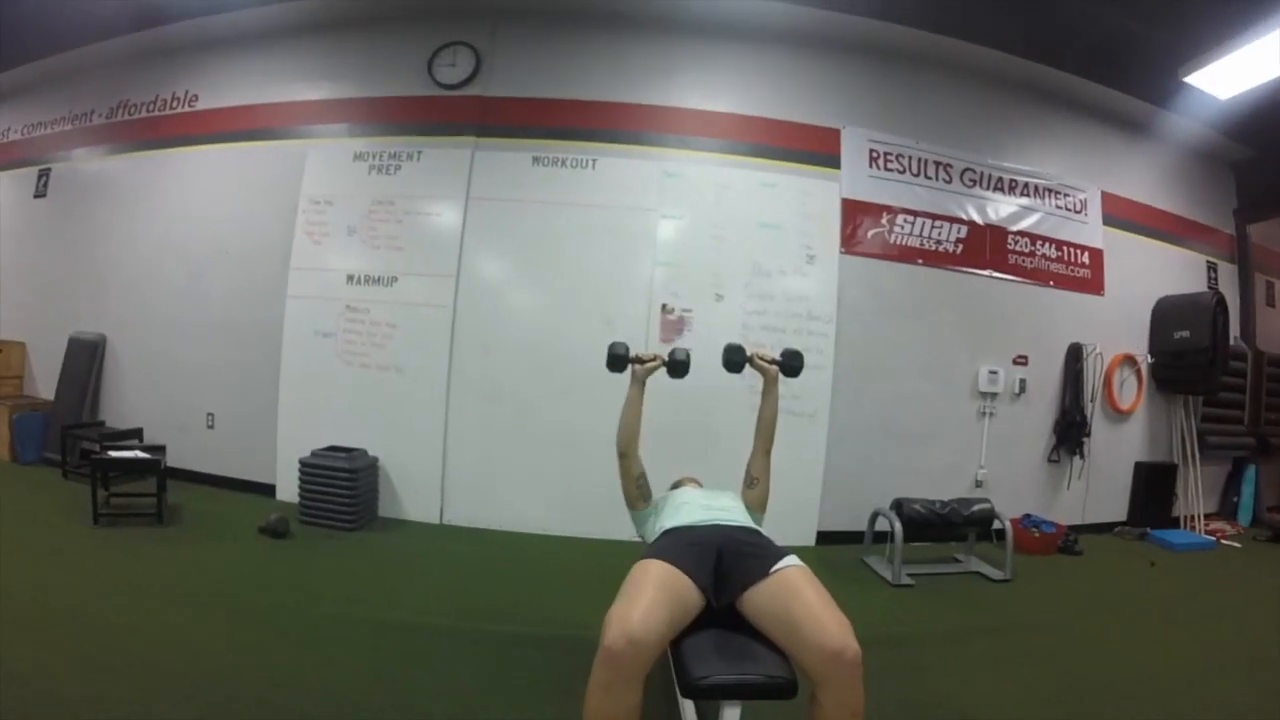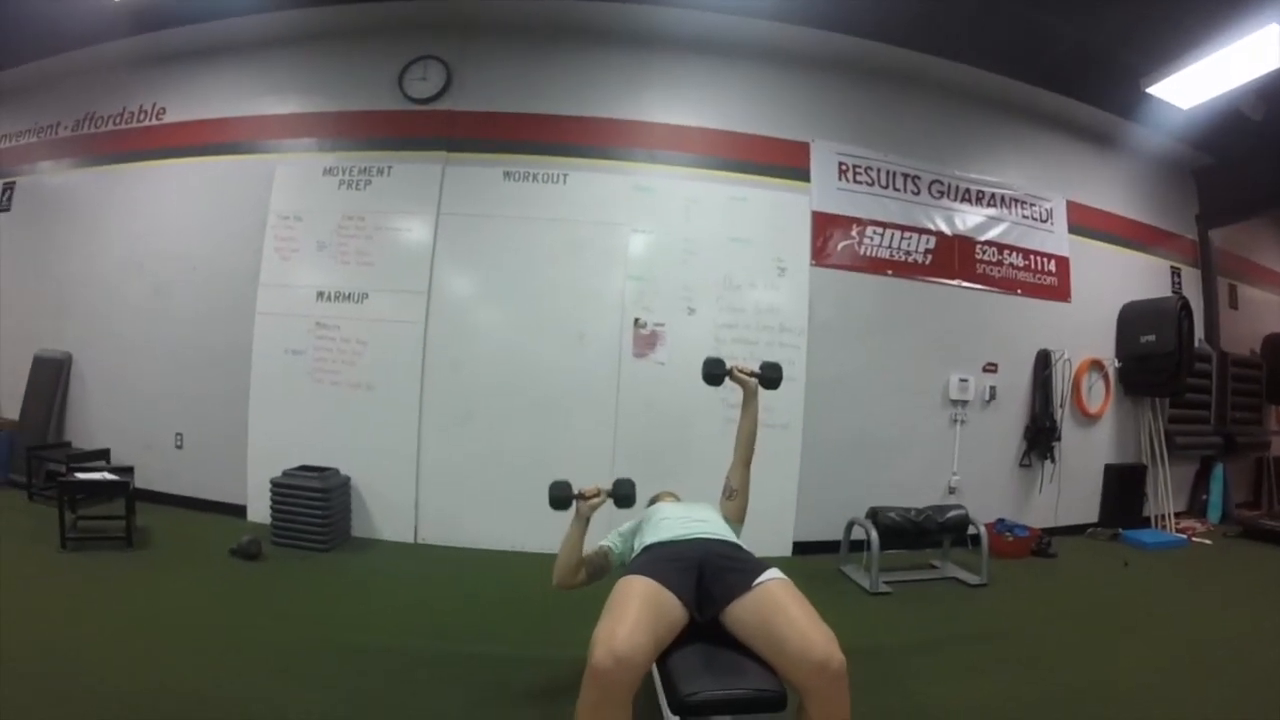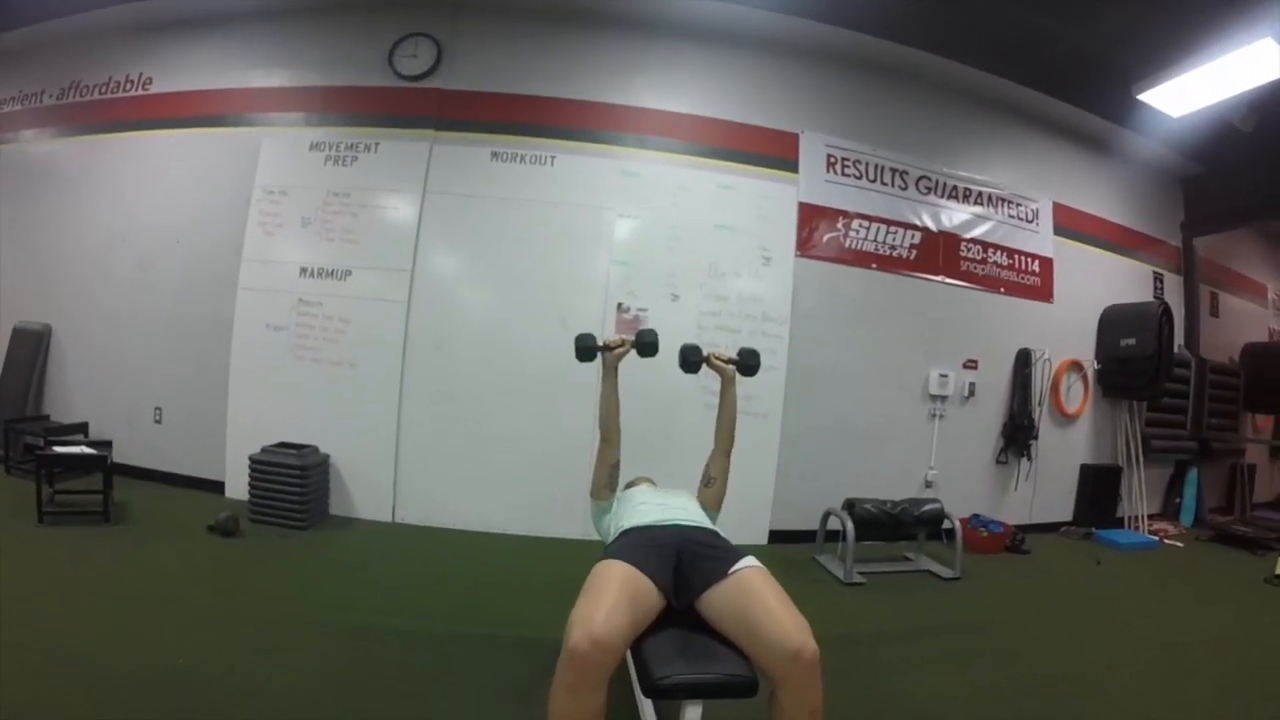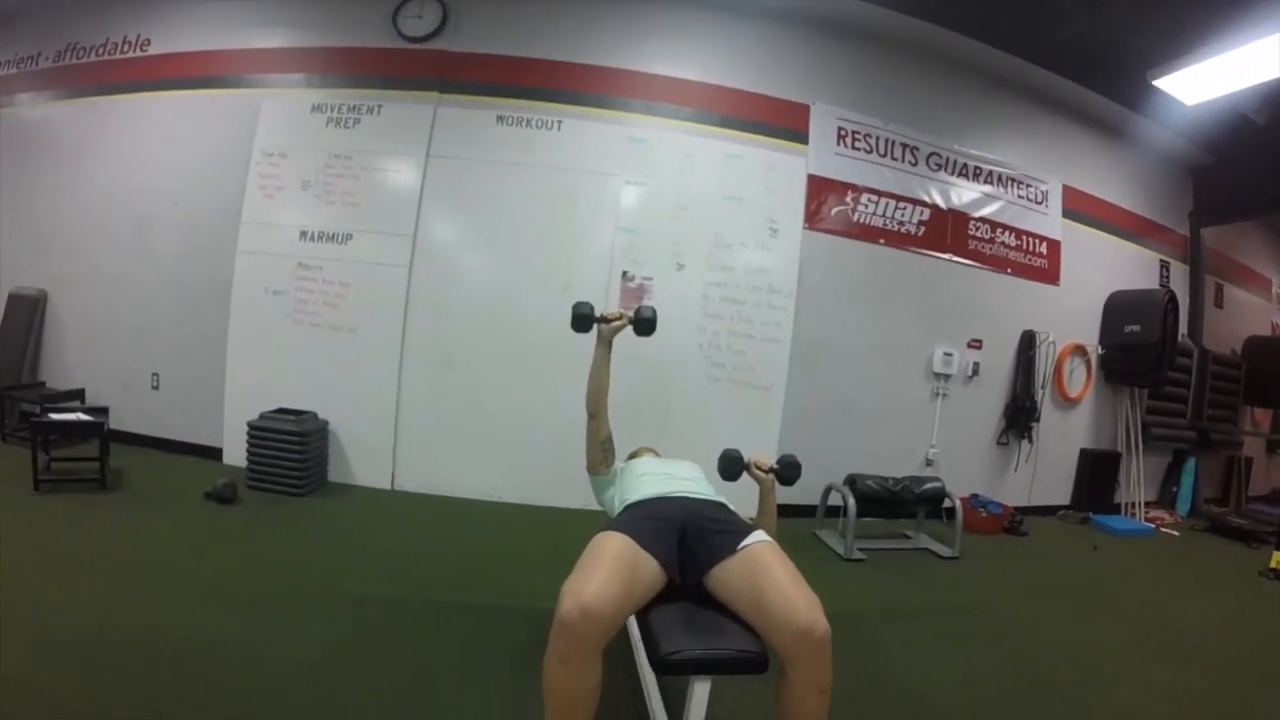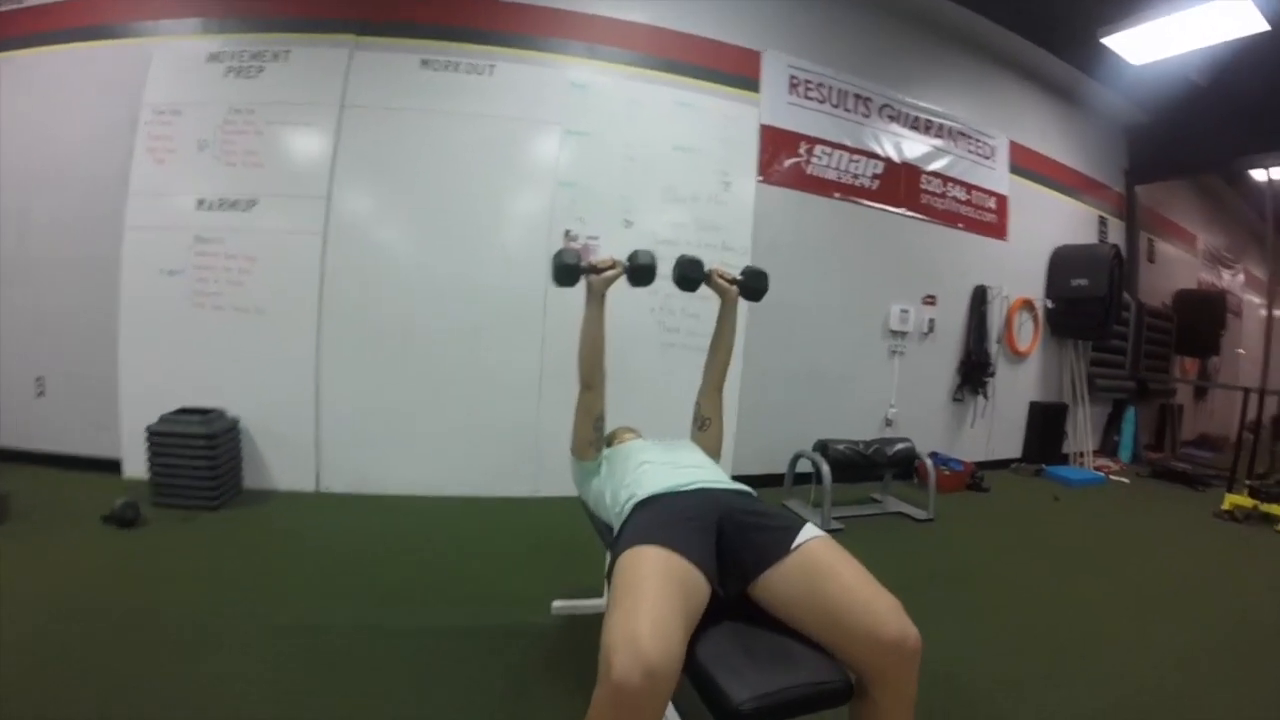
dt=1s
person 1, frame 1
left shoulder: (737, 503)
right shoulder: (658, 510)
left elbow: (761, 452)
right elbow: (627, 453)
left wrist: (770, 383)
right wrist: (639, 383)
left knee: (842, 656)
right knee: (621, 647)
person 1, frame 2
left shoulder: (715, 516)
right shoulder: (636, 528)
left elbow: (740, 464)
right elbow: (565, 577)
left wrist: (750, 395)
right wrist: (583, 515)
left knee: (827, 667)
right knee: (609, 665)
person 1, frame 3
left shoulder: (696, 506)
right shoulder: (613, 509)
left elbow: (722, 449)
right elbow: (610, 440)
left wrist: (727, 382)
right wrist: (610, 369)
left hip: (708, 545)
left knee: (801, 656)
right knee: (584, 648)
person 1, frame 4
left shoulder: (698, 474)
right shoulder: (616, 480)
left elbow: (763, 535)
right elbow: (596, 415)
left wrist: (766, 485)
right wrist: (604, 342)
left hip: (715, 517)
right hip: (644, 514)
left knee: (811, 634)
right knee: (577, 618)
person 1, frame 5
left shoulder: (691, 452)
right shoulder: (599, 468)
left elbow: (712, 386)
right elbow: (592, 386)
left wrist: (729, 305)
left hip: (740, 506)
right hip: (658, 515)
